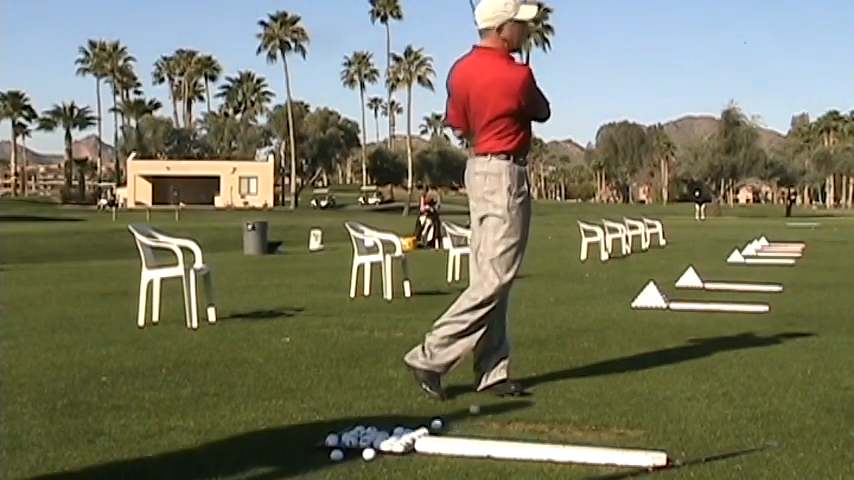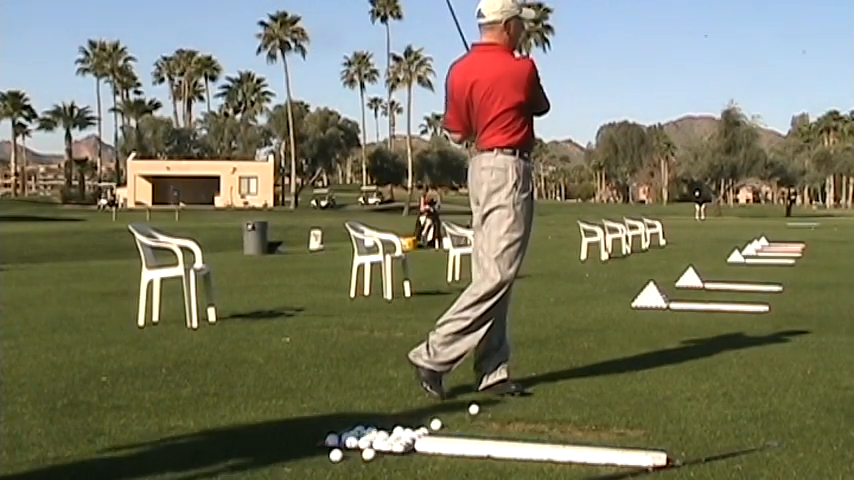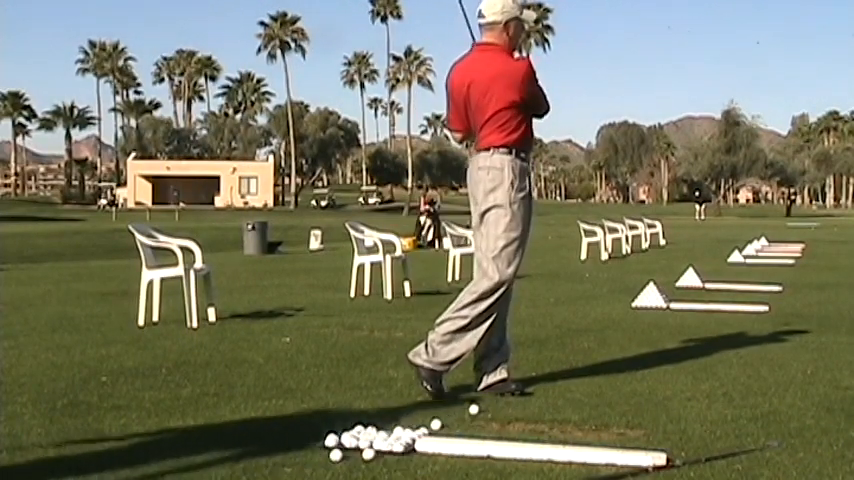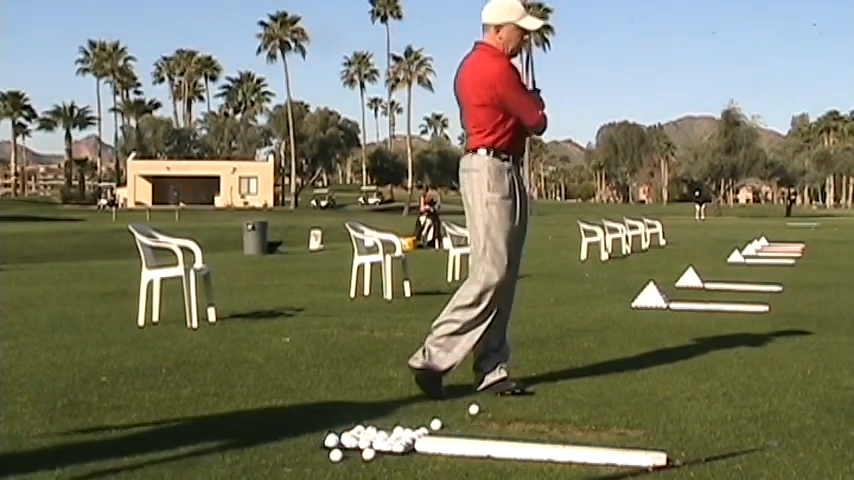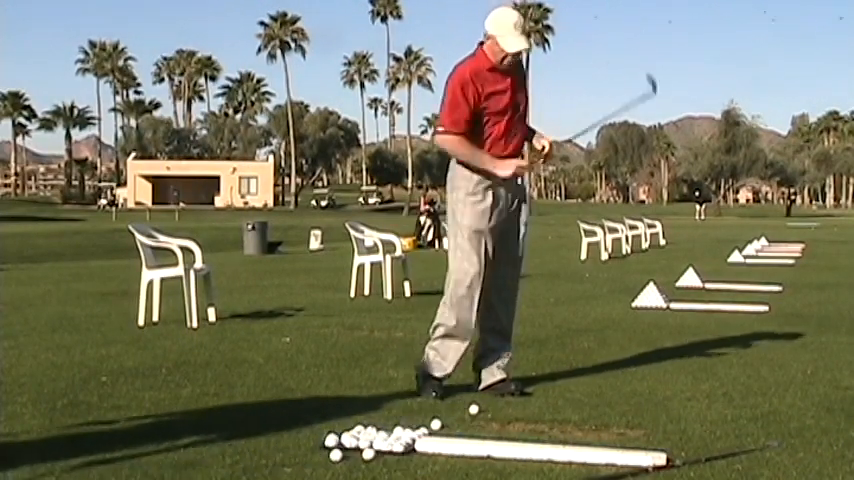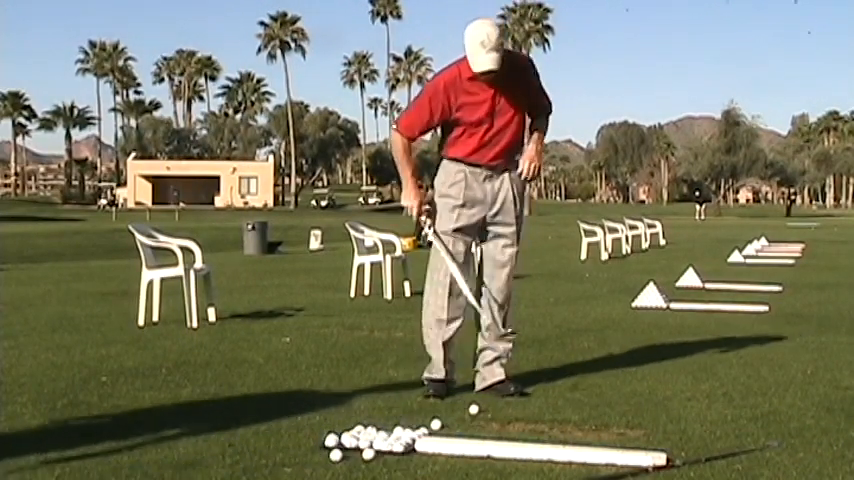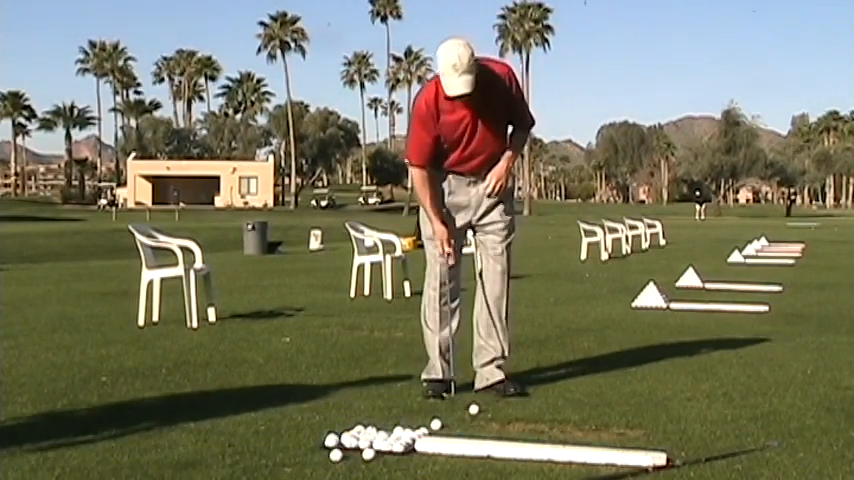
dt=0.3s
person 1, frame 1
left shoulder: (460, 69)
right shoulder: (518, 76)
left elbow: (458, 127)
right elbow: (542, 113)
left hip: (481, 168)
right hip: (504, 174)
left knee: (489, 274)
right knee: (496, 277)
left ankle: (492, 371)
right ankle: (430, 356)
person 1, frame 2
left shoulder: (458, 71)
right shoulder: (521, 68)
left elbow: (457, 134)
right elbow: (541, 107)
left hip: (482, 166)
right hip: (509, 169)
left knee: (490, 272)
right knee: (497, 274)
left ankle: (491, 371)
right ankle: (433, 354)
person 1, frame 3
left shoulder: (459, 71)
right shoulder: (518, 69)
left elbow: (459, 133)
right elbow: (541, 109)
left hip: (481, 165)
right hip: (506, 169)
left knee: (493, 272)
right knee: (496, 273)
left ankle: (491, 370)
right ankle: (433, 354)
person 1, frame 4
left shoulder: (477, 64)
right shoulder: (496, 68)
right elbow: (536, 122)
left wrist: (523, 115)
right wrist: (536, 104)
left hip: (503, 173)
right hip: (489, 172)
left knee: (501, 275)
right knee: (489, 275)
left ankle: (491, 369)
right ankle: (433, 359)
person 1, frame 5
left shoulder: (515, 69)
right shoulder: (467, 75)
right elbow: (446, 138)
left wrist: (534, 135)
right wrist: (496, 163)
left hip: (510, 180)
right hip: (475, 179)
left knee: (504, 278)
right knee: (467, 274)
left ankle: (492, 368)
right ankle: (435, 363)
person 1, frame 6
left shoulder: (523, 68)
right shoulder: (447, 82)
left elbow: (541, 111)
right elbow: (401, 133)
left wrist: (536, 144)
right wrist: (409, 186)
left hip: (506, 180)
right hip: (460, 179)
left knee: (500, 278)
right knee: (447, 274)
left ankle: (492, 370)
right ankle: (439, 369)
person 1, frame 7
left shoulder: (503, 77)
right shoulder: (428, 99)
left elbow: (523, 124)
right elbow: (418, 166)
left wrist: (506, 162)
right wrist: (436, 222)
left hip: (492, 184)
right hip: (447, 185)
left knee: (495, 275)
right knee: (441, 279)
left ankle: (491, 369)
right ankle: (438, 371)
